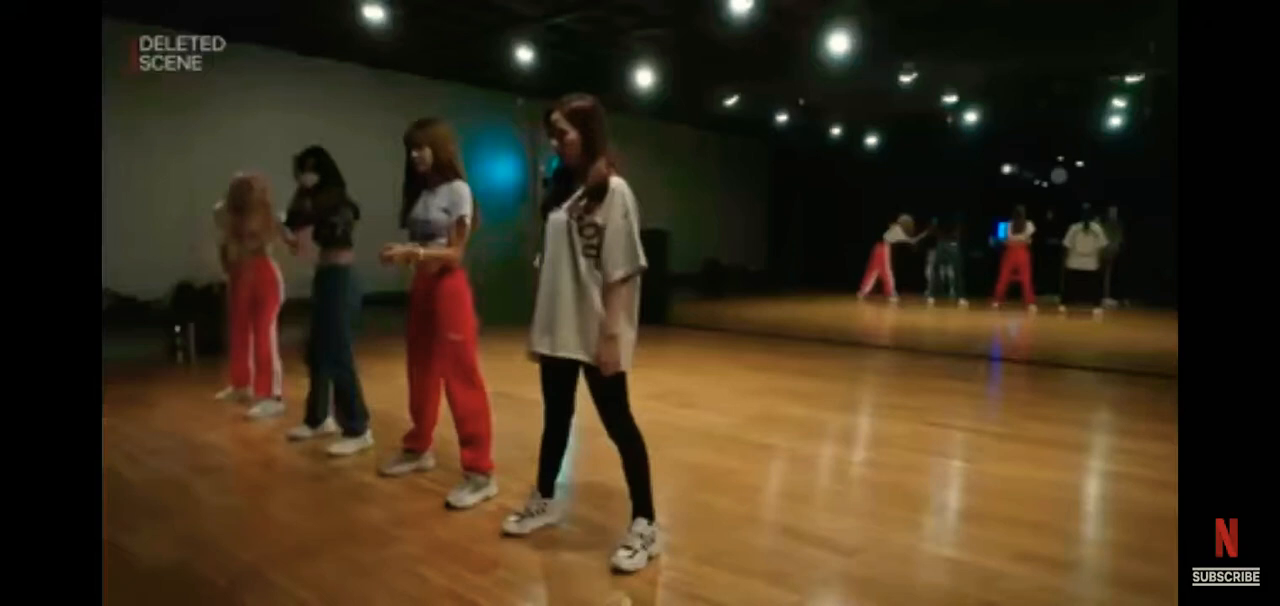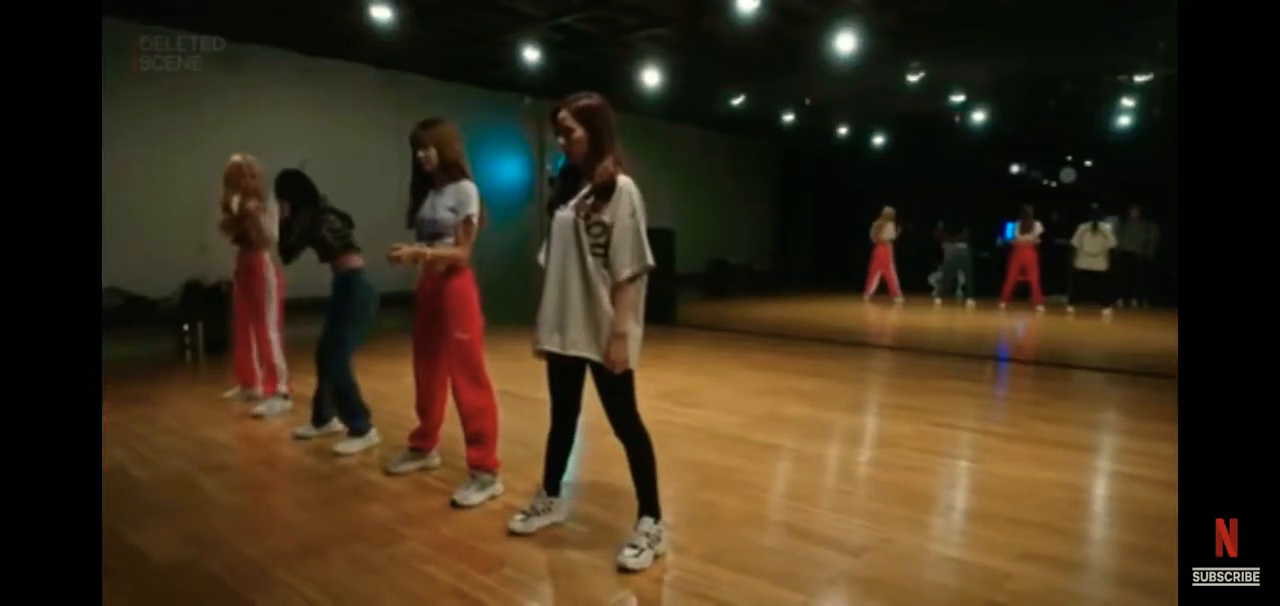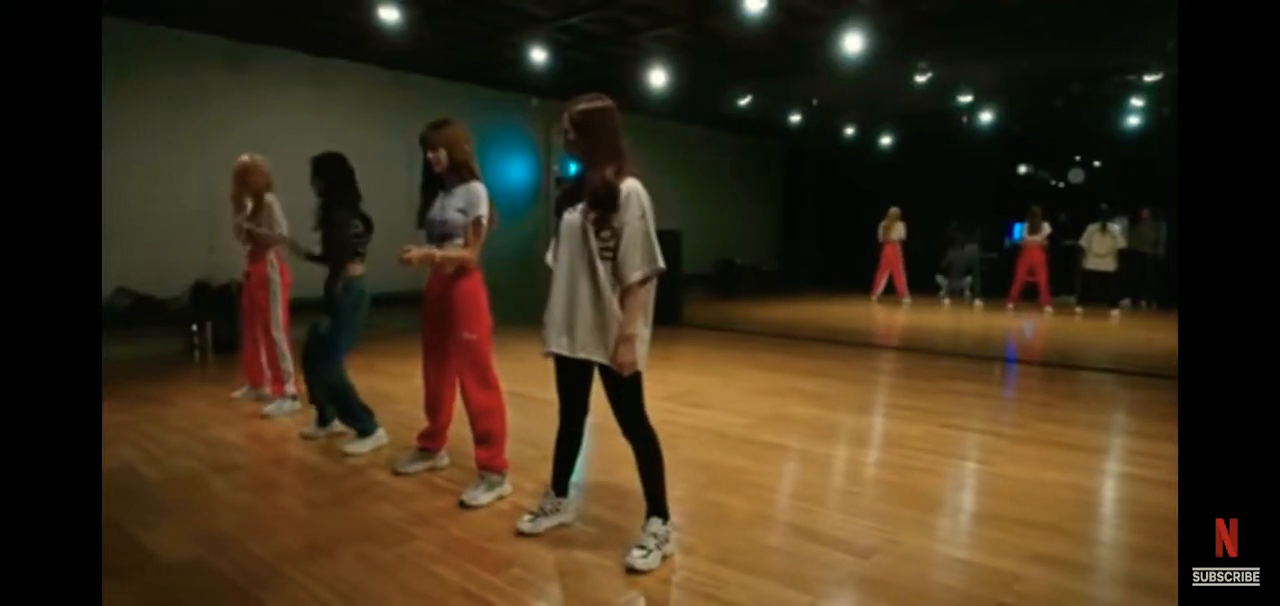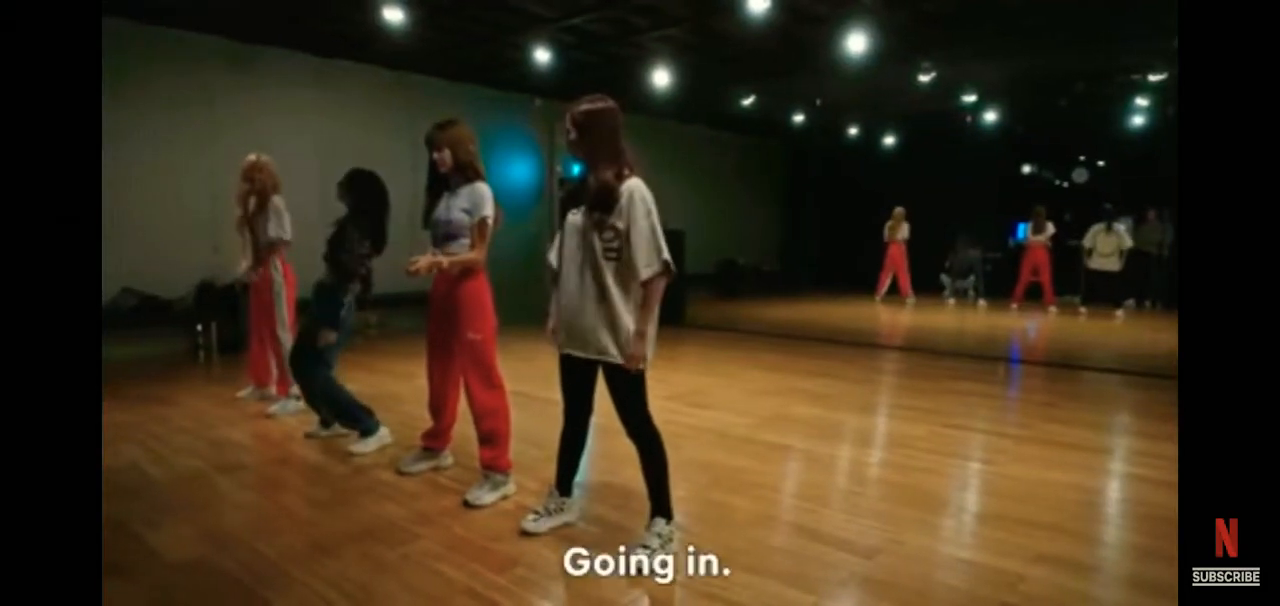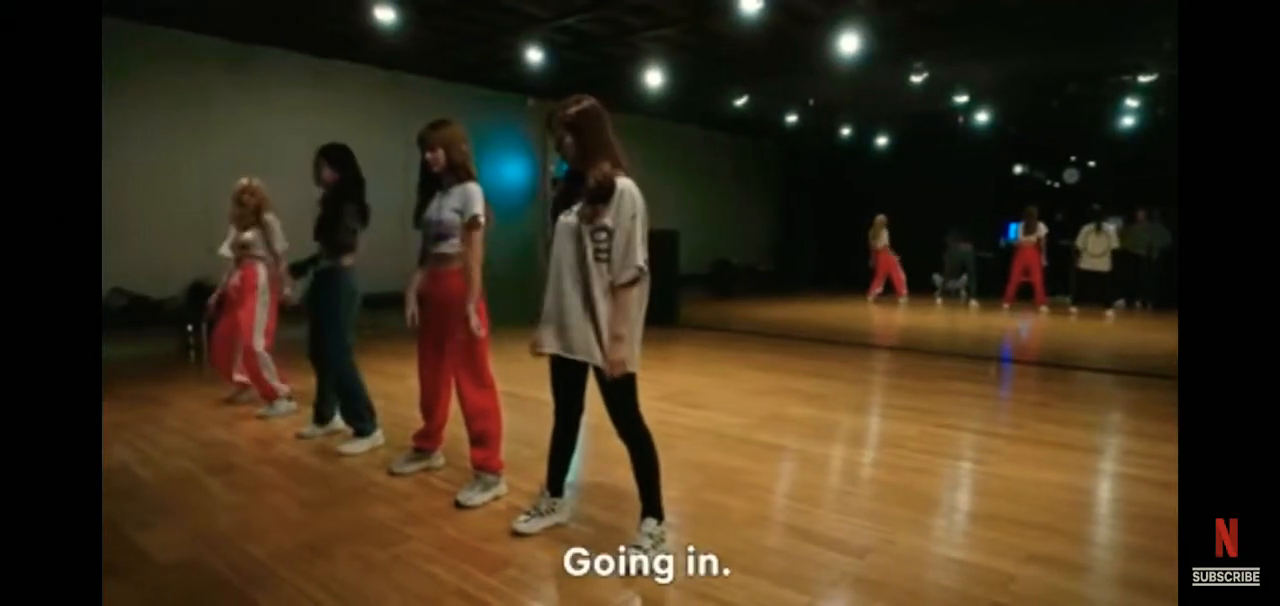
dt=0.5s
person 1, frame 1
left shoulder: (613, 191)
right shoulder: (561, 191)
left elbow: (622, 272)
right elbow: (549, 267)
left wrist: (611, 335)
right wrist: (538, 327)
left hip: (596, 334)
right hip: (558, 331)
left knee: (617, 423)
right knee: (555, 417)
left ankle: (645, 524)
right ankle: (545, 500)
person 1, frame 2
left shoulder: (620, 189)
right shoulder: (568, 189)
left elbow: (629, 272)
right elbow: (554, 264)
left wrist: (620, 334)
right wrist: (543, 324)
left hip: (603, 332)
right hip: (564, 329)
left knee: (624, 422)
right knee: (562, 415)
left ankle: (651, 522)
right ankle: (551, 498)
person 1, frame 3
left shoulder: (628, 192)
right shoulder: (578, 190)
left elbow: (639, 275)
right elbow: (562, 264)
left wrist: (628, 336)
right wrist: (551, 322)
left hip: (611, 334)
right hip: (572, 330)
left knee: (632, 423)
right knee: (570, 416)
left ankle: (658, 523)
right ankle: (559, 499)
person 1, frame 4
left shoulder: (632, 192)
right shoulder: (581, 191)
left elbow: (654, 270)
left wrist: (641, 332)
right wrist: (555, 313)
left hip: (617, 334)
right hip: (576, 329)
left knee: (636, 423)
right knee: (575, 415)
left ankle: (662, 523)
right ankle: (563, 498)
person 1, frame 5
left shoulder: (622, 192)
right shoulder: (571, 192)
left elbow: (628, 274)
right elbow: (558, 270)
left wrist: (618, 337)
right wrist: (545, 324)
left hip: (605, 333)
right hip: (566, 330)
left knee: (627, 423)
right knee: (565, 416)
left ankle: (653, 523)
right ankle: (553, 500)
person 2, frame 1
left shoulder: (457, 190)
right shoulder: (420, 191)
left elbow: (454, 253)
right elbow: (418, 244)
left wrist: (413, 253)
right wrist: (402, 254)
left hip: (448, 287)
right hip: (421, 287)
left knee: (461, 379)
right knee: (421, 373)
left ankle: (480, 472)
right ankle: (418, 449)
person 2, frame 2
left shoulder: (463, 190)
right shoulder: (427, 190)
left elbow: (462, 253)
right elbow: (427, 244)
left wrist: (420, 254)
right wrist: (410, 253)
left hip: (455, 287)
right hip: (428, 285)
left knee: (468, 378)
right knee: (427, 372)
left ankle: (485, 470)
right ankle: (424, 447)
person 2, frame 3
left shoulder: (473, 191)
right shoulder: (436, 192)
left elbow: (471, 254)
right elbow: (436, 246)
left wrist: (430, 255)
right wrist: (420, 255)
left hip: (464, 288)
right hip: (436, 287)
left knee: (476, 379)
right knee: (436, 373)
left ankle: (494, 471)
right ankle: (432, 447)
person 2, frame 4
left shoulder: (478, 192)
right shoulder: (442, 193)
left elbow: (478, 255)
right elbow: (441, 247)
left wrist: (437, 262)
right wrist: (427, 261)
left hip: (469, 289)
right hip: (441, 289)
left knee: (481, 379)
right knee: (440, 374)
left ankle: (498, 470)
right ankle: (436, 446)
person 2, frame 5
left shoulder: (469, 192)
right shoulder: (434, 194)
left elbow: (475, 254)
right elbow: (426, 253)
left wrist: (472, 308)
right wrist: (413, 291)
left hip: (458, 289)
right hip: (432, 290)
left knee: (472, 381)
right knee: (431, 376)
left ankle: (489, 472)
right ankle: (428, 448)
person 3, frame 1
left shoulder: (332, 196)
right shoulder: (326, 199)
left elbow: (295, 221)
right elbow: (297, 225)
left wrist: (305, 189)
left hip: (337, 282)
right hip: (328, 280)
left knee: (338, 357)
right knee: (317, 354)
left ankle: (358, 431)
right ankle: (318, 419)
person 3, frame 2
left shoulder: (308, 216)
right shoulder: (319, 213)
left elbow: (287, 254)
left wrist: (284, 220)
right wrist: (288, 221)
left hip: (353, 288)
right hip: (348, 286)
left knee: (336, 361)
right knee: (327, 356)
left ankle: (363, 430)
right ankle: (325, 419)
person 3, frame 3
left shoulder: (339, 213)
right shoulder: (343, 210)
left elbow: (340, 262)
left wrist: (330, 310)
right wrist: (305, 252)
left hip: (347, 292)
right hip: (345, 289)
left knee: (327, 366)
right knee: (314, 358)
left ankle: (369, 430)
right ankle: (328, 419)
person 3, frame 4
left shoulder: (353, 228)
right shoulder: (362, 225)
left elbow: (347, 278)
right elbow: (360, 273)
left wrist: (332, 324)
left hip: (333, 301)
right hip: (330, 299)
left knee: (315, 372)
right knee: (301, 363)
left ankle: (373, 429)
right ankle: (332, 420)
person 3, frame 5
left shoulder: (348, 205)
right shoulder: (332, 202)
left elbow: (336, 250)
left wrist: (300, 268)
right wrist: (306, 270)
left hip: (339, 282)
right hip: (325, 282)
left knee: (339, 357)
right knee: (321, 354)
left ankle: (368, 430)
right ankle: (327, 417)
person 4, frame 1
left shoulder: (267, 216)
right shoulder: (223, 212)
right elbow: (226, 246)
left hip: (264, 274)
right hip: (240, 274)
left knee: (264, 334)
right knee: (238, 331)
left ankle: (271, 396)
right ankle: (242, 384)
person 4, frame 2
left shoulder: (265, 204)
right shoulder: (234, 204)
left elbow: (267, 241)
right elbow: (230, 233)
left wrist: (254, 216)
left hip: (263, 269)
right hip: (243, 268)
left knee: (267, 332)
right knee: (242, 329)
left ankle: (279, 395)
right ankle: (249, 384)
person 4, frame 3
left shoulder: (268, 200)
right shoulder: (248, 202)
left elbow: (279, 236)
right elbow: (246, 236)
left wrist: (249, 228)
right wrist: (243, 229)
left hip: (270, 269)
right hip: (253, 267)
left knee: (274, 331)
right knee: (252, 329)
left ankle: (287, 394)
right ankle: (258, 383)
person 4, frame 4
left shoulder: (274, 202)
right shoulder: (252, 203)
left elbow: (283, 240)
right elbow: (250, 239)
left wrist: (260, 265)
right wrist: (249, 263)
left hip: (274, 271)
right hip: (259, 271)
left knee: (280, 333)
right knee: (259, 330)
left ankle: (292, 395)
right ankle: (264, 384)
person 4, frame 5
left shoulder: (268, 221)
right shoulder: (236, 225)
left elbow: (279, 257)
right elbow: (232, 264)
left wrist: (283, 287)
right wrist: (217, 295)
left hip: (260, 282)
right hip: (238, 284)
left knee: (253, 343)
right knee: (224, 339)
left ankle: (281, 397)
right ankle: (246, 384)
